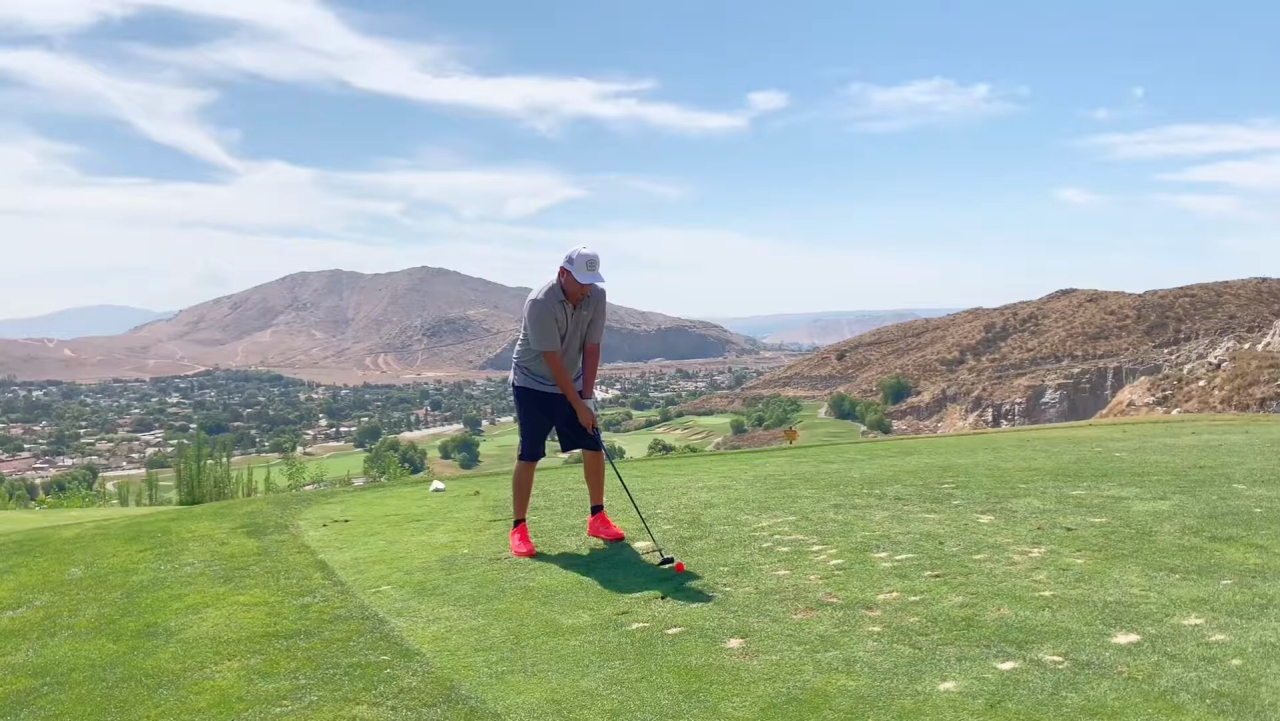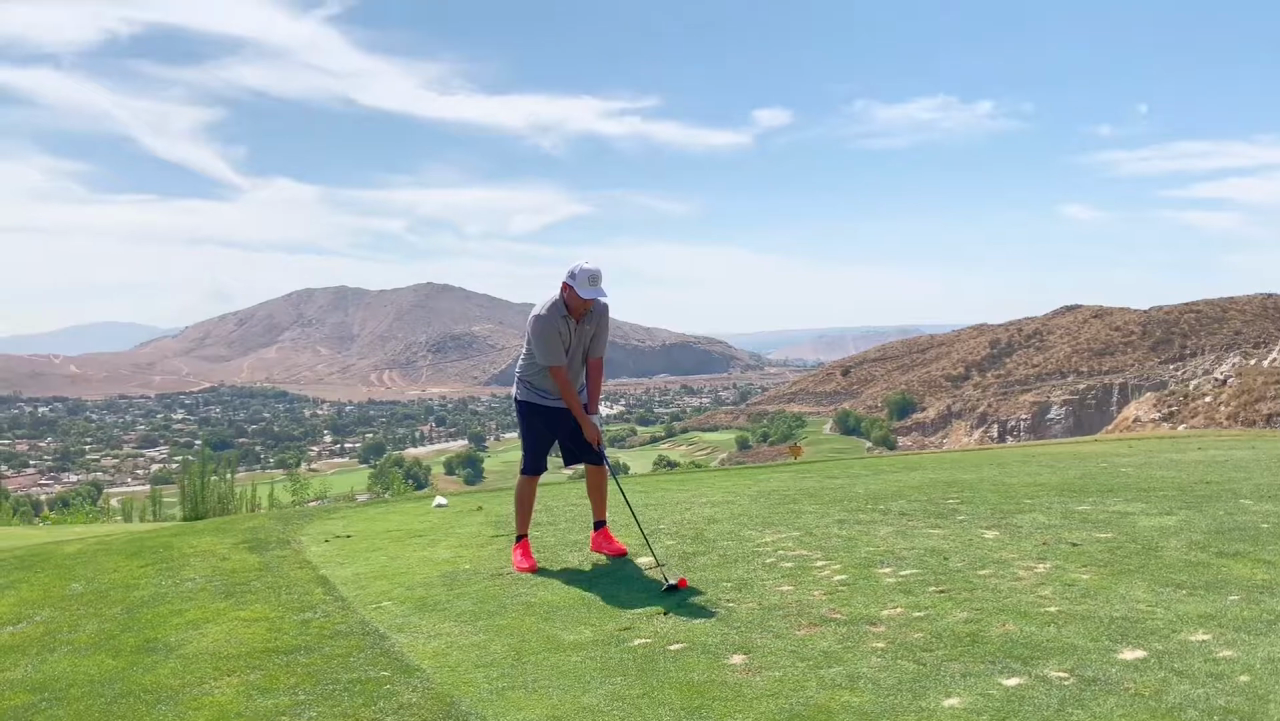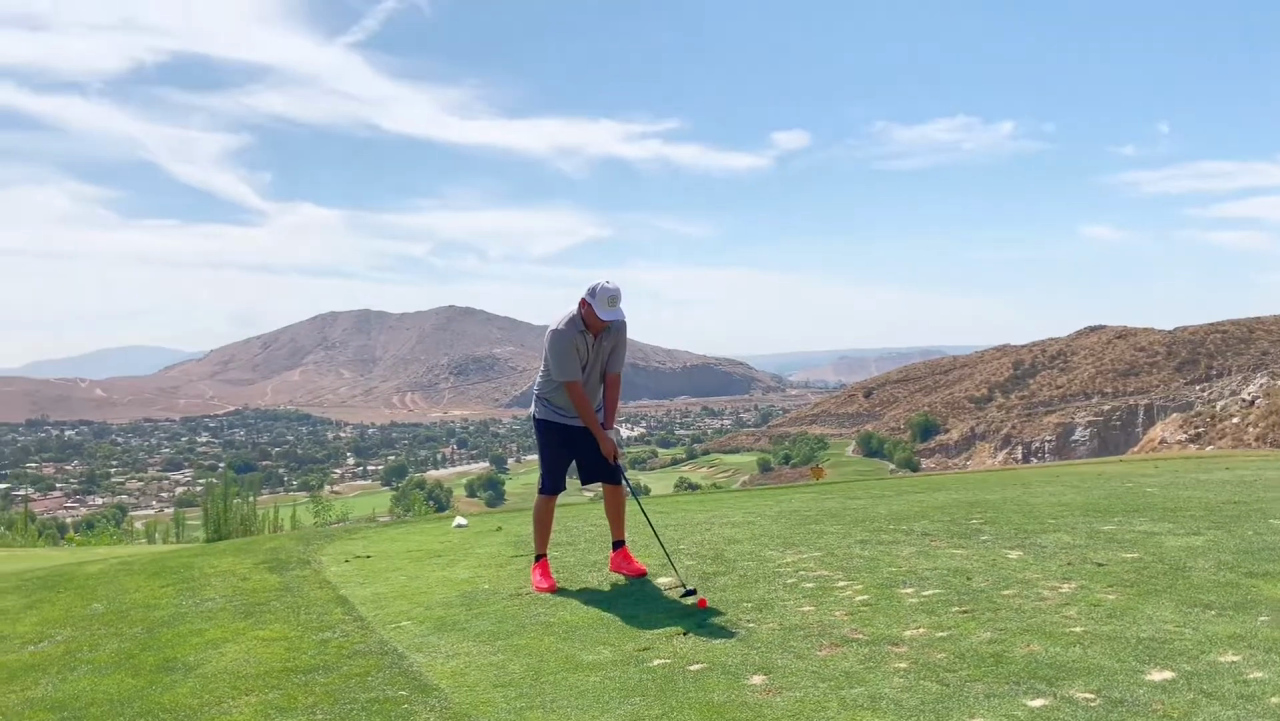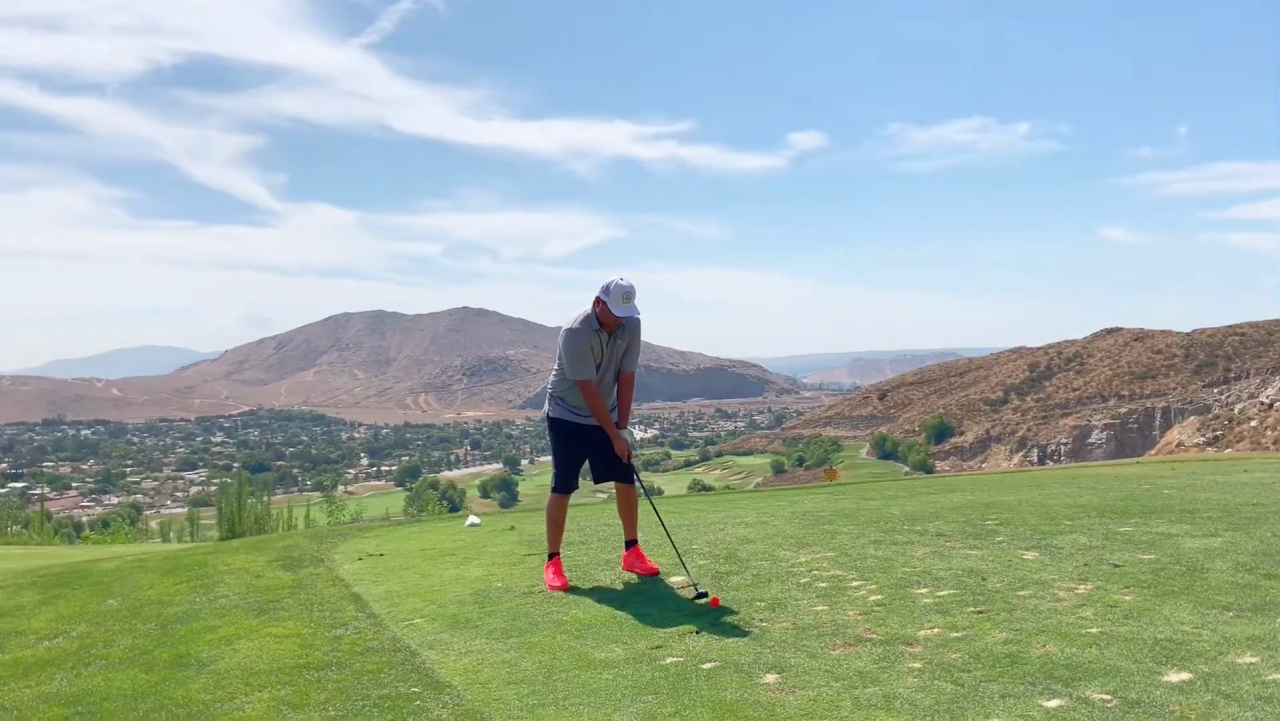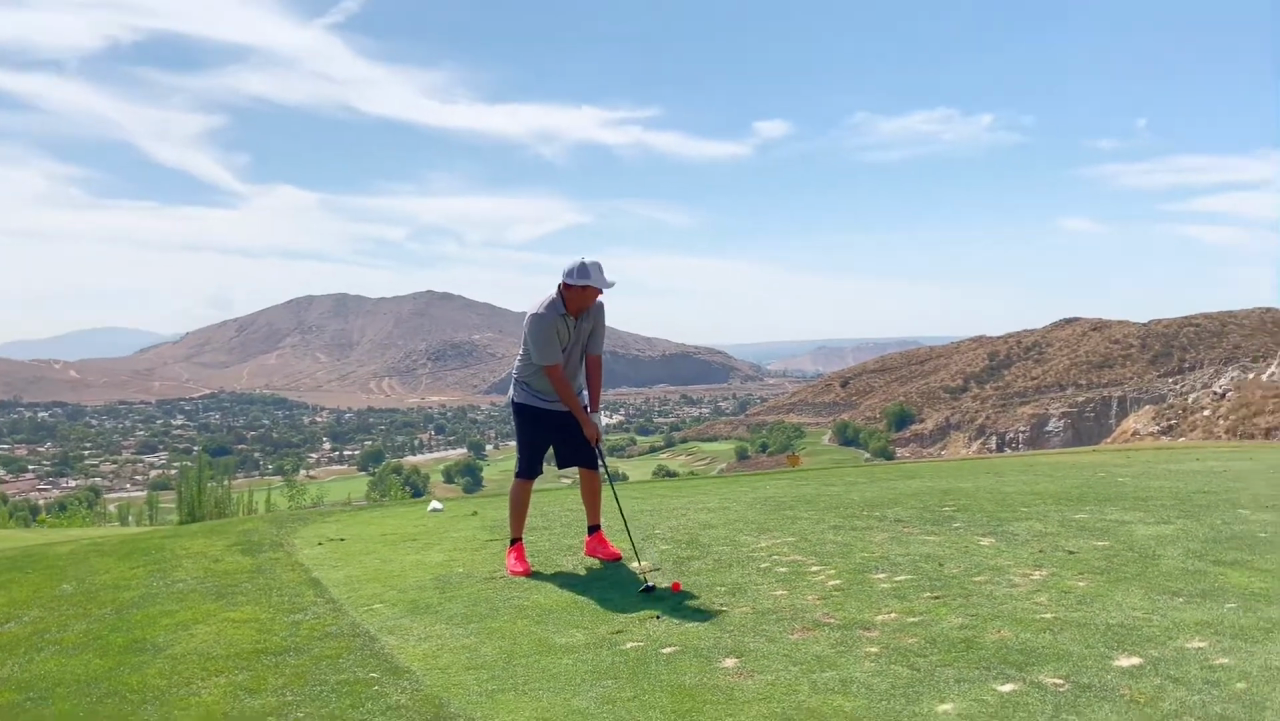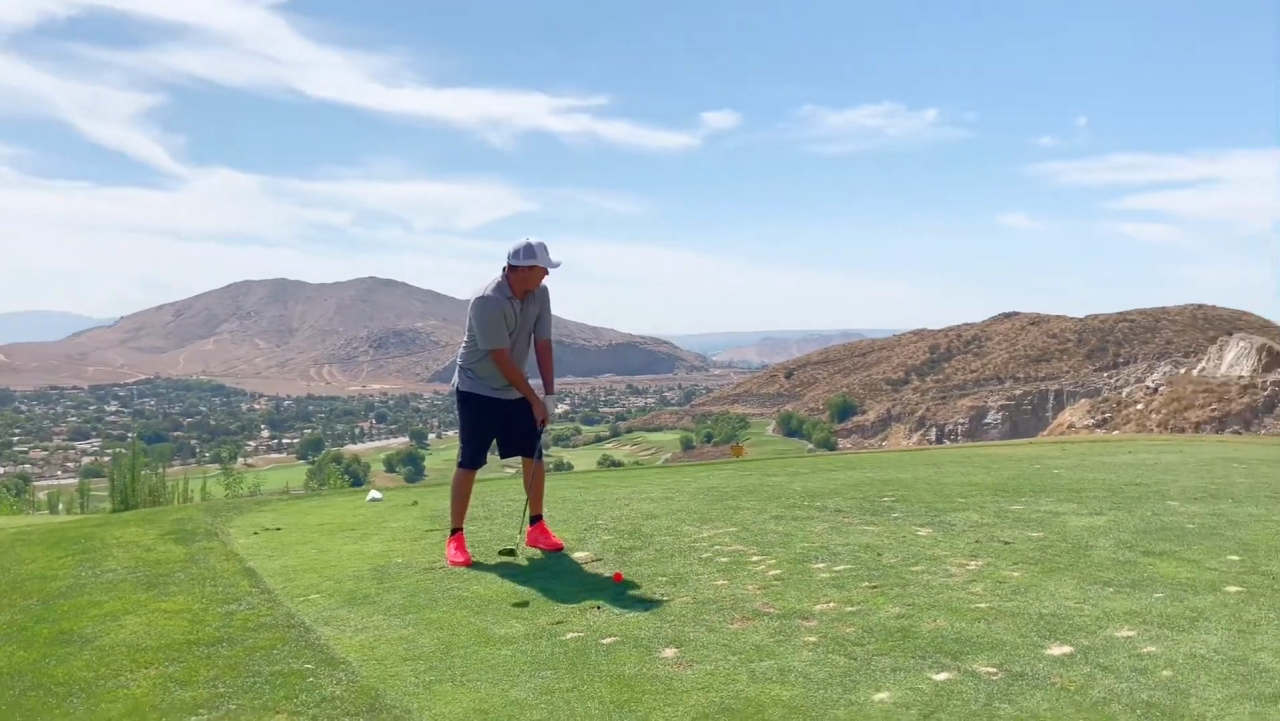
dt=0.4s
person 1, frame 1
left shoulder: (597, 296)
right shoulder: (540, 303)
left elbow: (591, 348)
right elbow: (553, 361)
left wrist: (587, 397)
right wrist: (578, 406)
left hip: (572, 383)
right hip: (533, 384)
left knee: (594, 447)
right knee: (529, 455)
left ankle: (597, 517)
right ankle: (519, 528)
person 1, frame 2
left shoulder: (599, 311)
right shoulder: (543, 318)
left elbow: (595, 364)
right elbow: (559, 376)
left wrist: (593, 413)
right wrist: (584, 422)
left hip: (575, 397)
right hip: (536, 398)
left knee: (596, 461)
right knee: (532, 470)
left ankle: (600, 532)
right ankle: (521, 543)
person 1, frame 3
left shoulder: (617, 327)
right shoulder: (561, 333)
left elbow: (612, 379)
right elbow: (575, 391)
left wrist: (609, 428)
right wrist: (600, 436)
left hip: (593, 415)
right hip: (554, 417)
left knee: (614, 480)
right knee: (550, 489)
left ankle: (619, 552)
right ankle: (540, 563)
person 1, frame 4
left shoulder: (632, 326)
right shoulder: (575, 333)
left elbow: (626, 379)
right elbow: (589, 391)
left wrist: (623, 428)
right wrist: (614, 435)
left hip: (606, 414)
right hip: (567, 416)
left knee: (626, 479)
right knee: (563, 487)
left ankle: (632, 551)
right ankle: (553, 561)
person 1, frame 5
left shoulder: (595, 310)
right shoulder: (541, 318)
left elbow: (593, 361)
right elbow: (556, 376)
left wrist: (595, 411)
right wrist: (584, 420)
left hip: (570, 400)
right hip: (532, 402)
left knee: (590, 465)
right knee: (526, 473)
left ankle: (594, 536)
right ankle: (515, 546)
person 1, frame 6
left shoulder: (540, 294)
right shoulder: (487, 302)
left elbow: (543, 344)
right elbow: (502, 359)
left wrist: (548, 394)
right wrist: (533, 400)
left hip: (516, 390)
right hip: (477, 390)
left knee: (534, 455)
right knee: (469, 463)
left ankle: (536, 526)
right ankle: (456, 537)
